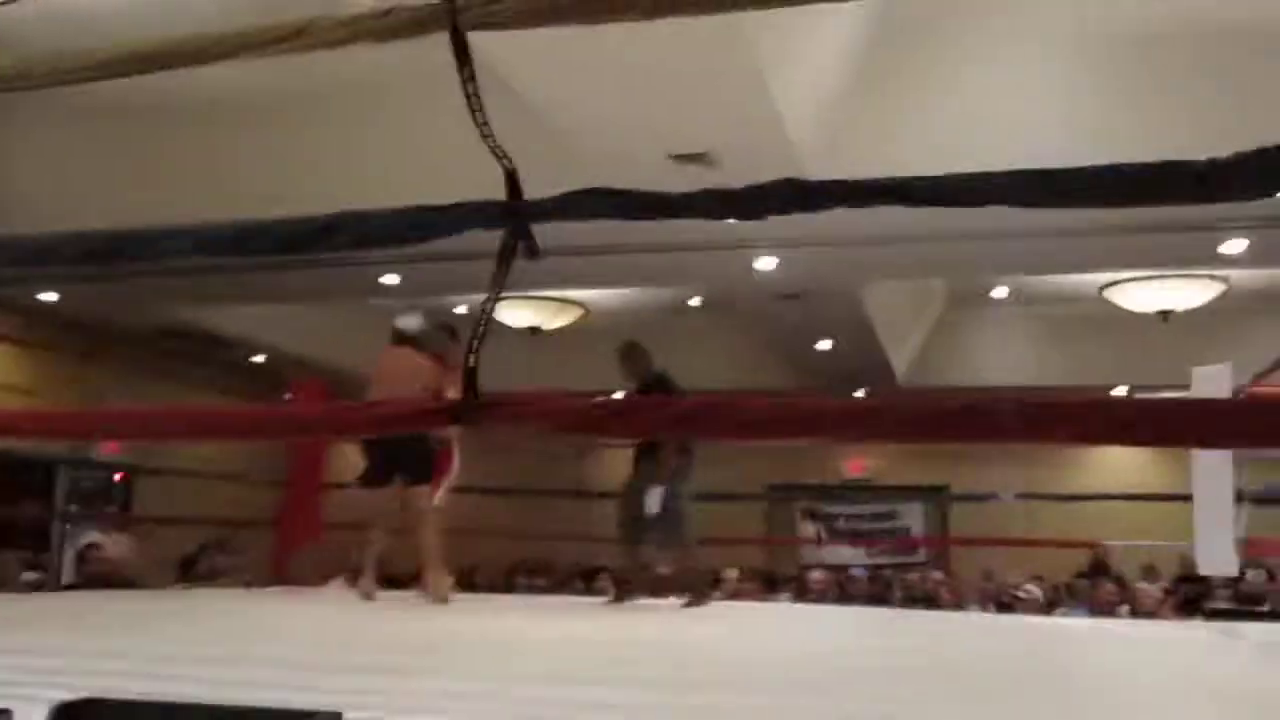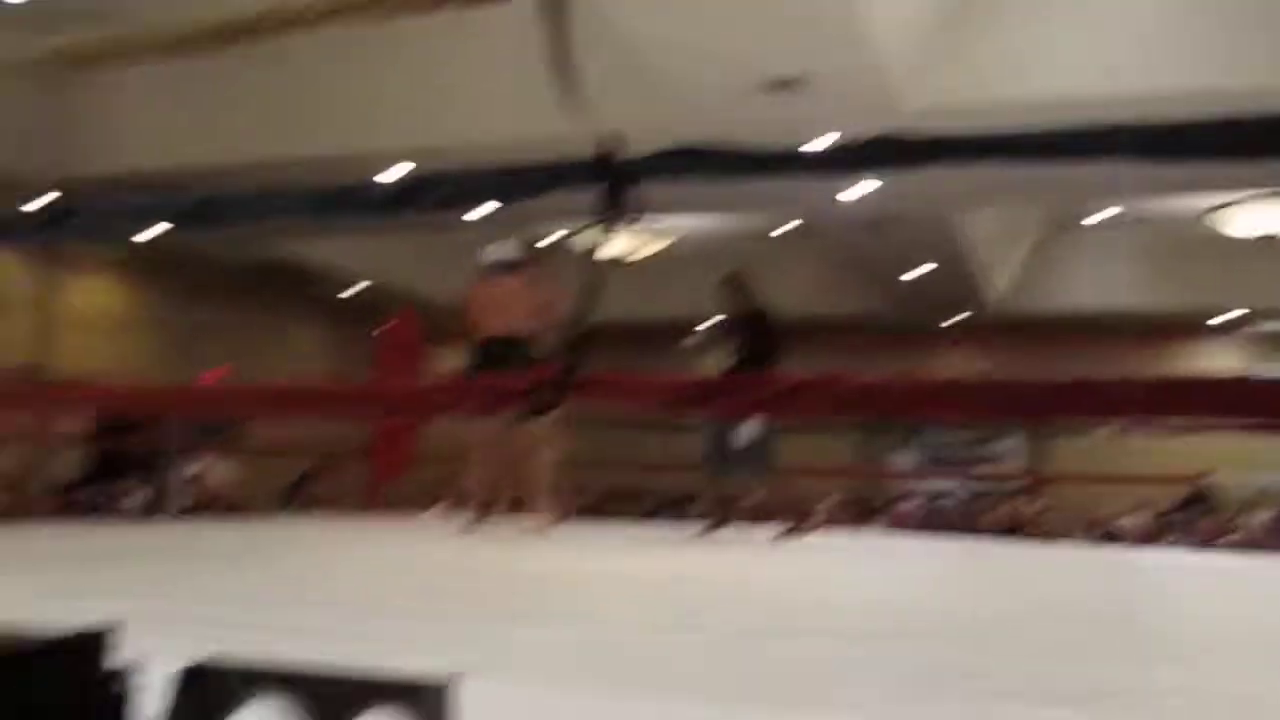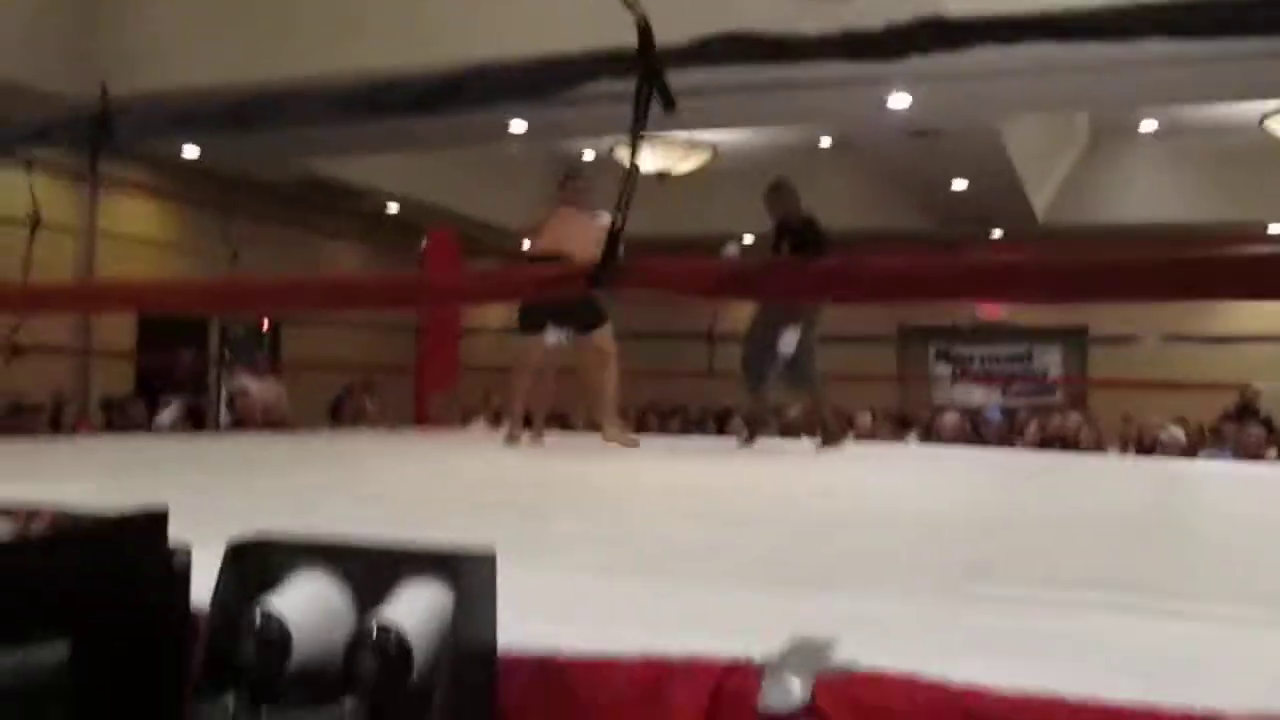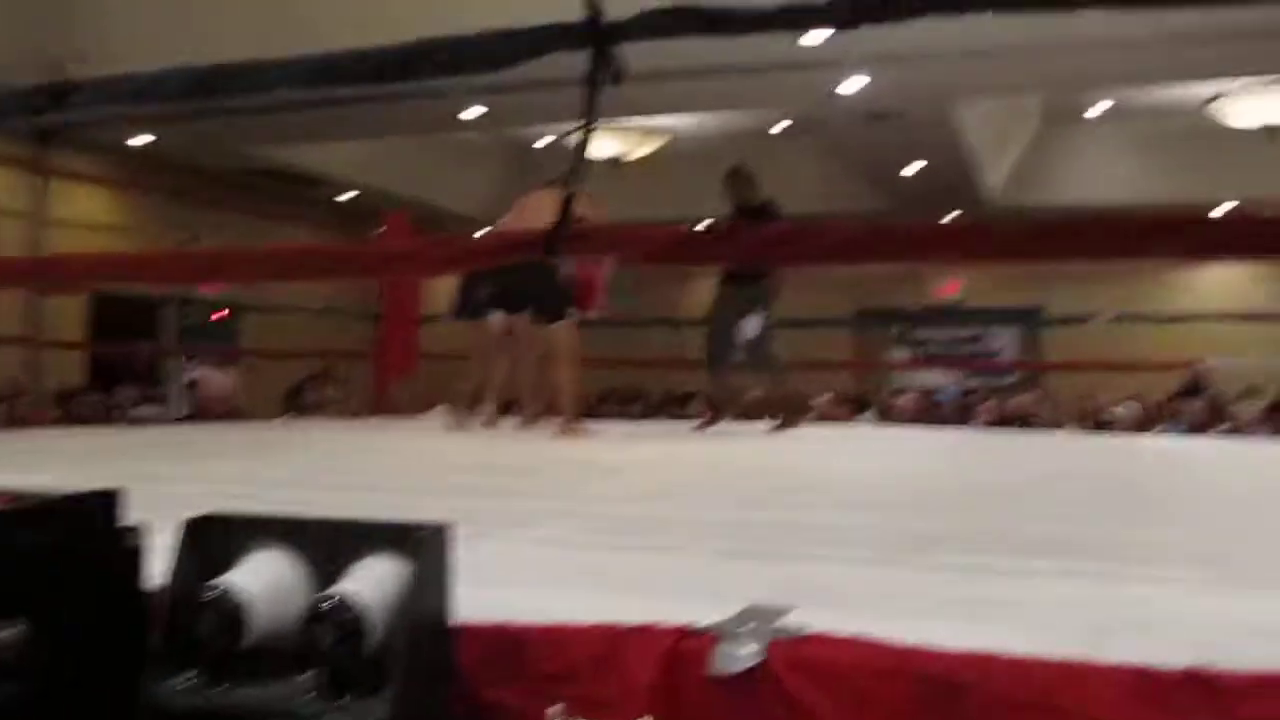
dt=0.2s
person 1, frame 1
left shoulder: (385, 358)
right shoulder: (430, 366)
right hip: (405, 430)
left knee: (383, 513)
right knee: (425, 510)
left ankle: (367, 578)
right ankle: (434, 578)
person 1, frame 2
left shoulder: (477, 289)
right shoulder: (533, 284)
right elbow: (557, 312)
left hip: (486, 357)
right hip: (518, 354)
left knee: (482, 440)
right knee: (540, 436)
left ankle: (476, 507)
right ankle: (541, 501)
person 1, frame 3
left shoulder: (559, 215)
right shoulder: (603, 231)
left knee: (529, 359)
right knee: (606, 351)
left ankle: (515, 425)
right ankle: (610, 424)
person 1, frame 4
left shoulder: (533, 198)
right shoulder: (577, 201)
right hip: (533, 258)
left knee: (518, 335)
right knee: (563, 344)
left ankle: (491, 404)
right ankle: (569, 420)
person 2, frame 1
left shoulder: (664, 389)
right shoulder: (644, 389)
left elbow: (671, 437)
left wrist: (659, 483)
left hip: (667, 465)
right hip: (648, 462)
left knee: (668, 528)
right knee: (631, 524)
left ankle: (698, 589)
right ankle: (631, 583)
person 2, frame 2
left shoulder: (763, 324)
right shoulder: (738, 321)
left elbow: (768, 372)
left wrist: (753, 415)
left knee: (757, 458)
right knee: (719, 455)
right ankle: (726, 508)
person 2, frame 3
left shoulder: (811, 234)
right shoulder: (783, 228)
left wrist: (796, 325)
left hip: (797, 308)
right hip: (773, 305)
left knee: (798, 370)
right knee: (754, 364)
left ankle: (828, 432)
right ankle: (757, 422)
person 2, frame 4
left shoulder: (769, 217)
right shoulder: (740, 212)
left elbow: (772, 269)
left wrist: (759, 311)
left hip: (754, 291)
right hip: (732, 287)
left knee: (758, 352)
right knee: (716, 349)
left ankle: (788, 412)
right ankle: (723, 403)
